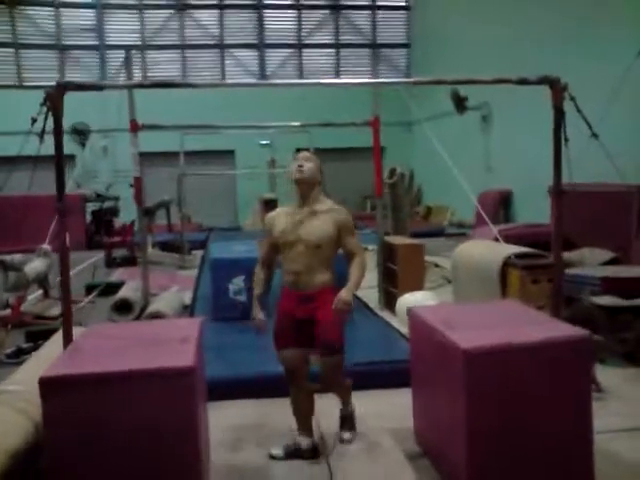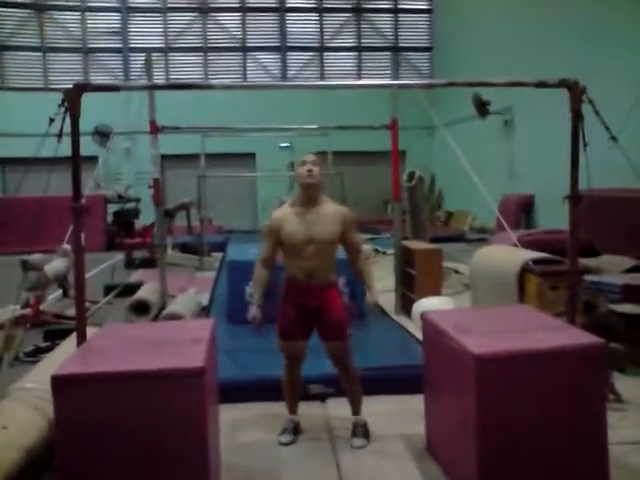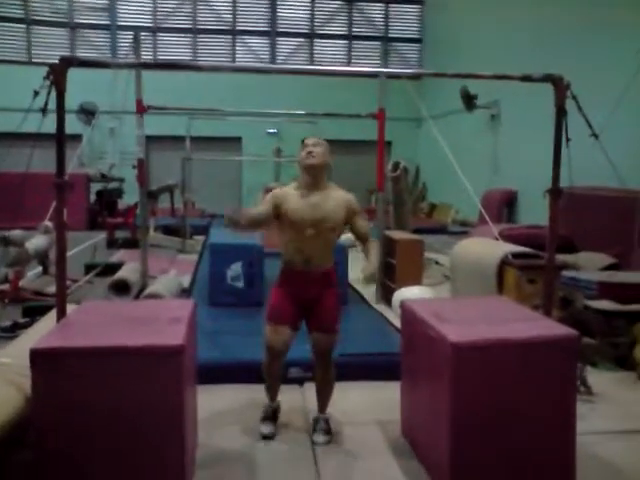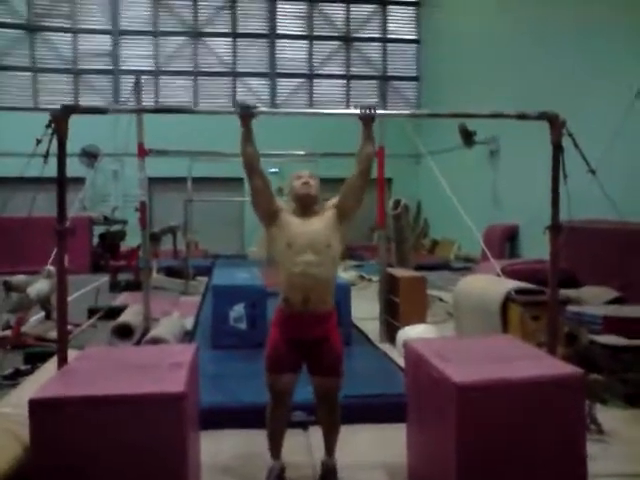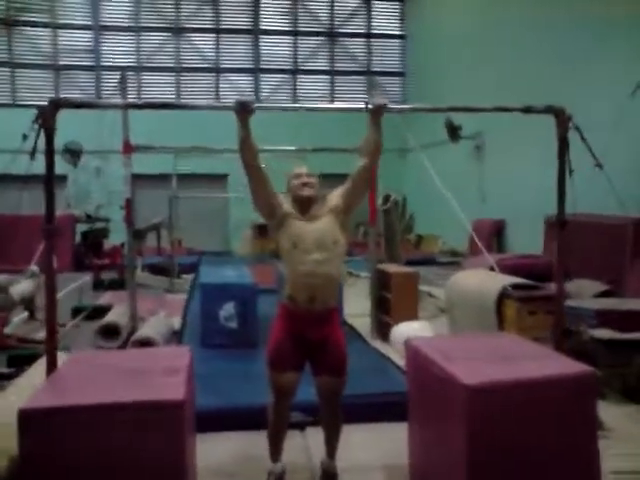
dt=1s
person 1, frame 1
left shoulder: (338, 216)
right shoulder: (274, 219)
left elbow: (357, 256)
right elbow: (264, 264)
left wrist: (349, 289)
right wrist: (257, 303)
left hip: (324, 301)
right hip: (288, 301)
left knee: (331, 373)
right knee: (295, 374)
left ankle: (347, 411)
right ankle: (305, 441)
person 1, frame 2
left shoulder: (341, 215)
right shoulder: (278, 219)
left elbow: (356, 254)
right elbow: (265, 263)
left wrist: (370, 289)
right wrist: (255, 303)
left hip: (328, 292)
right hip: (293, 294)
left knee: (343, 360)
right knee: (292, 362)
left ankle: (358, 419)
right ankle: (292, 420)
person 1, frame 3
left shoulder: (345, 200)
right shoulder: (280, 196)
left elbow: (366, 237)
right elbow: (252, 219)
left wrist: (371, 261)
right wrist: (238, 219)
left hip: (324, 283)
right hip: (289, 281)
left knee: (324, 354)
right knee: (275, 349)
left ankle: (321, 416)
right ankle: (272, 405)
person 1, frame 4
left shoulder: (335, 215)
right shoulder: (276, 217)
left elbow: (362, 172)
right elbow: (254, 172)
left wrist: (367, 129)
right wrist: (247, 127)
left hip: (324, 323)
right hip: (286, 323)
left knee: (328, 397)
right knee: (279, 396)
person 1, frame 5
left shoulder: (337, 209)
right shoulder: (280, 214)
left elbow: (367, 164)
right elbow: (253, 168)
left wrist: (375, 122)
right wrist: (243, 124)
left hip: (328, 321)
right hip: (290, 321)
left knee: (331, 397)
right knee: (282, 395)
